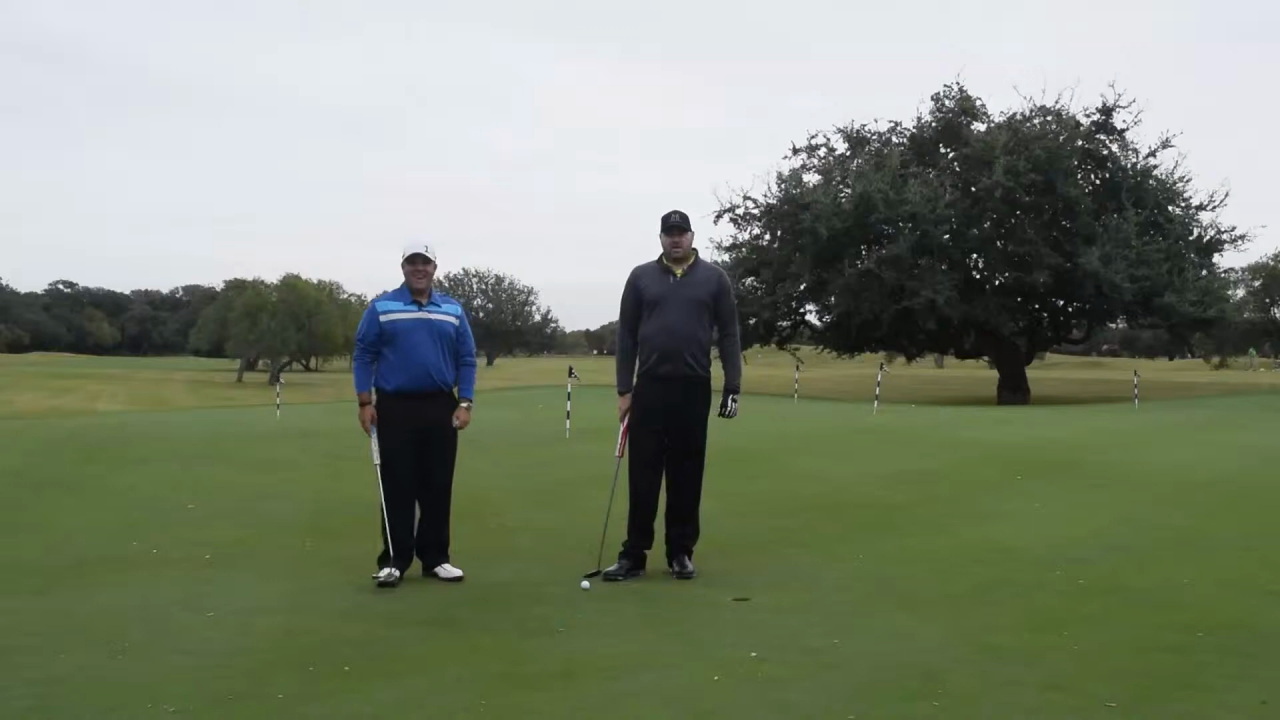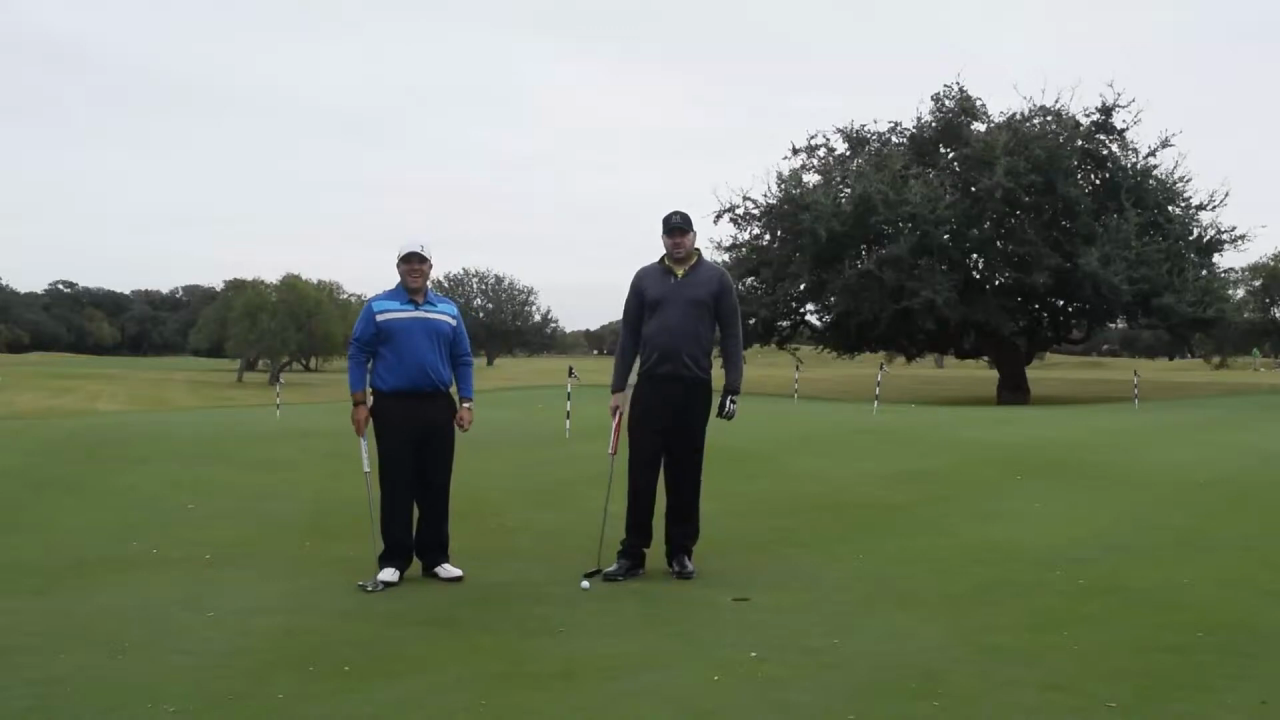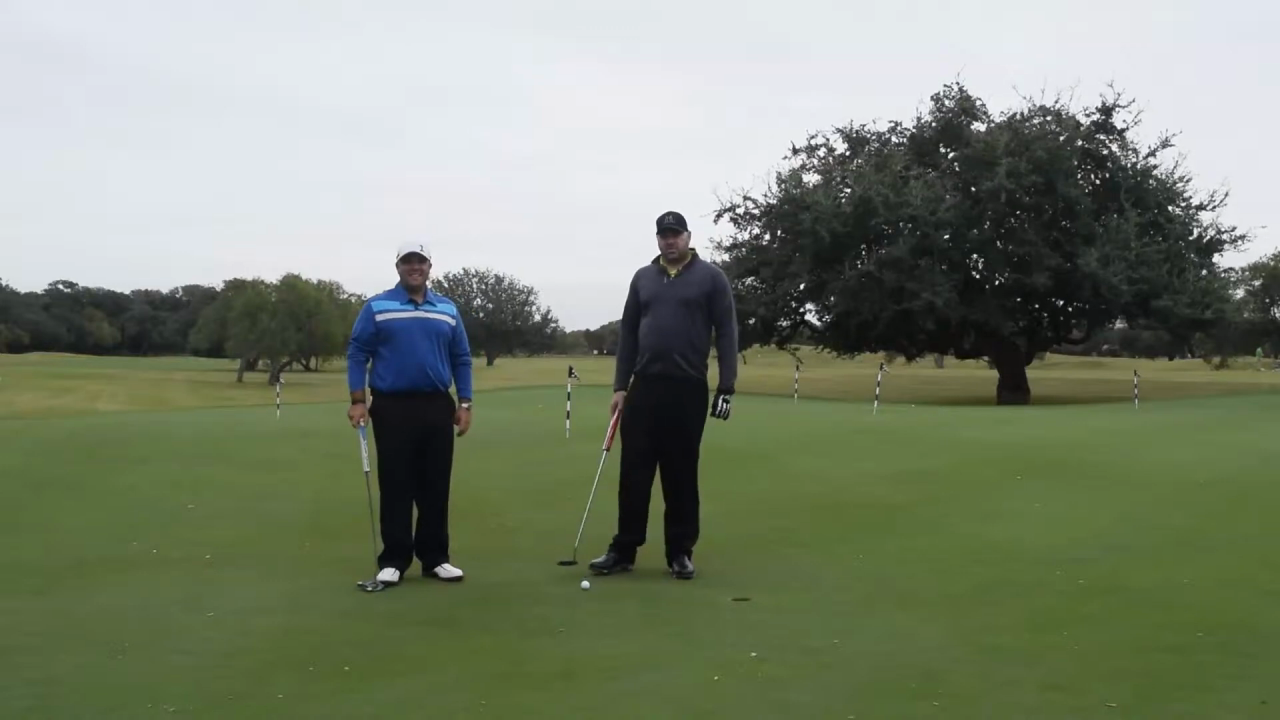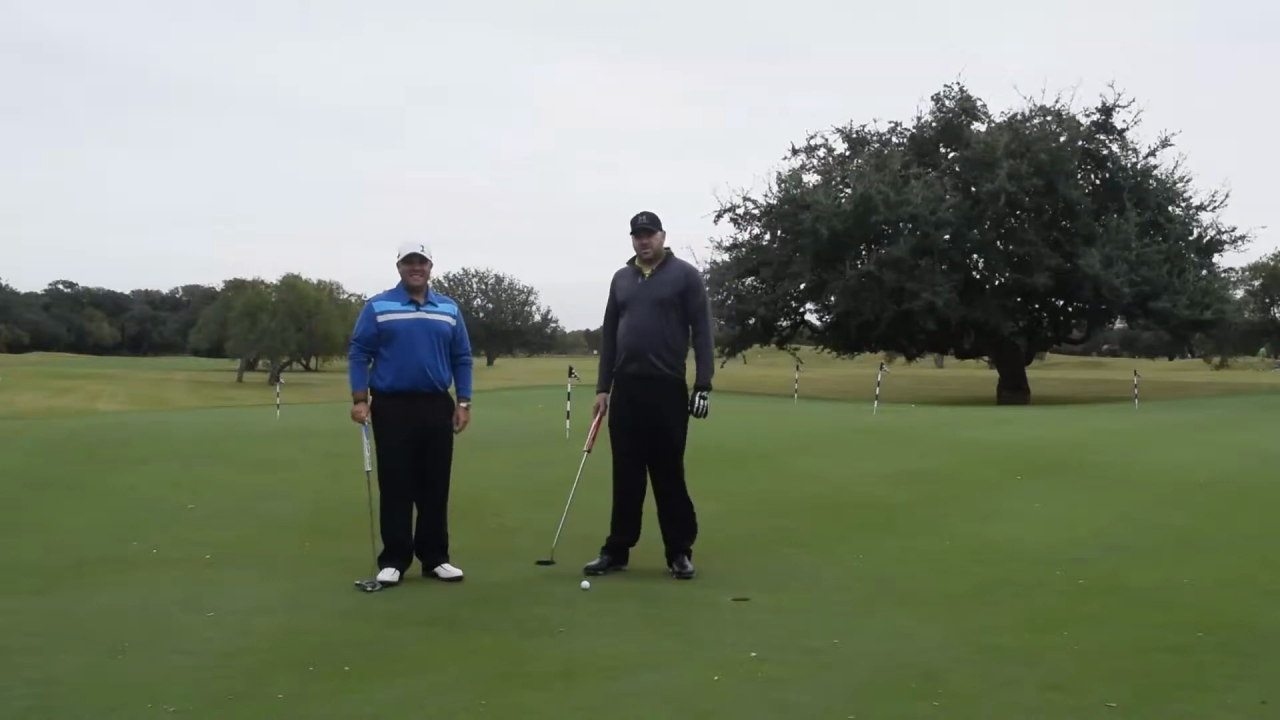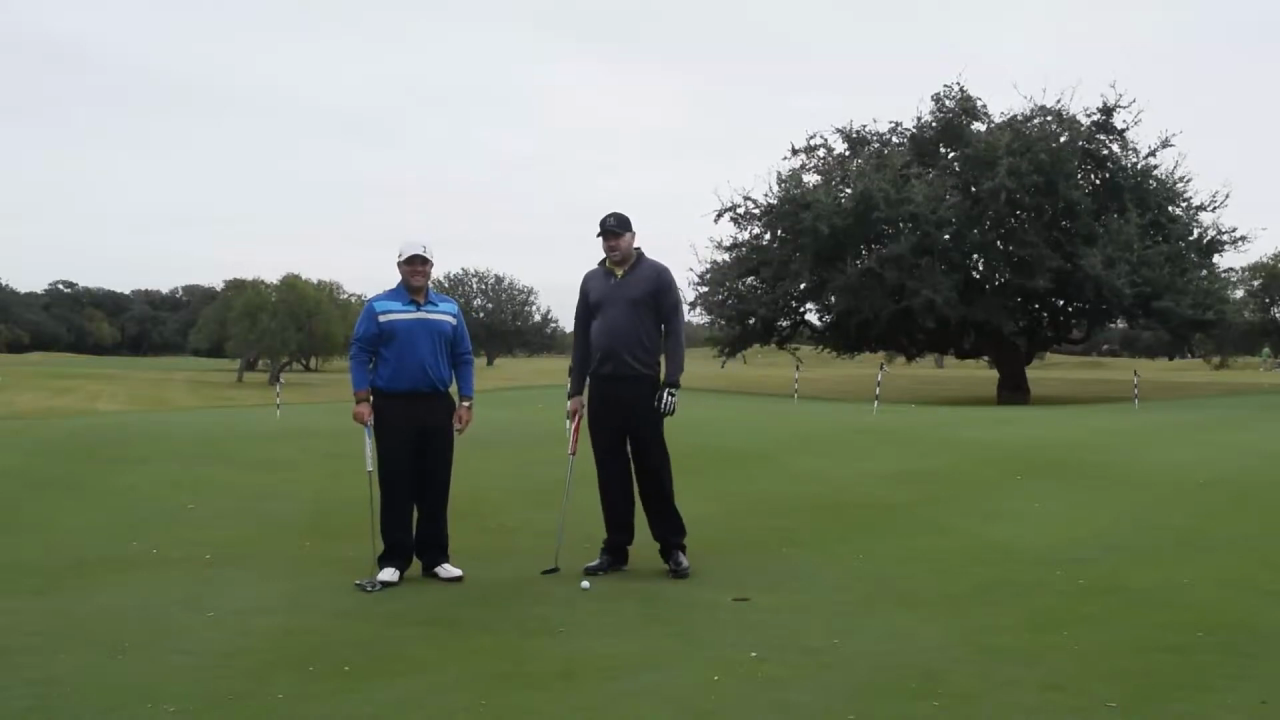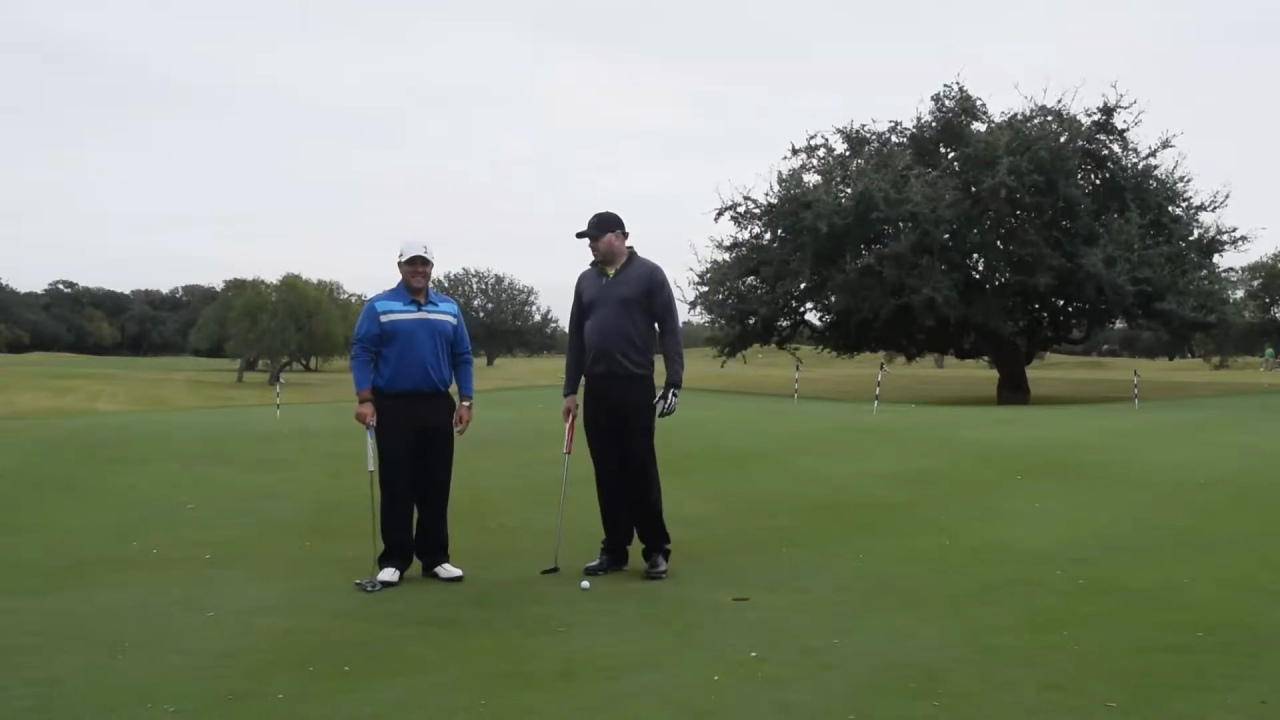
dt=0.4s
person 1, frame 1
left shoulder: (714, 278)
right shoulder: (641, 277)
left elbow: (729, 334)
right elbow: (626, 336)
left wrist: (732, 387)
right wrist: (624, 389)
left hip: (694, 388)
right hip: (650, 387)
left knee: (687, 474)
right knee: (643, 473)
left ankle: (681, 551)
right ankle: (634, 553)
person 1, frame 2
left shoulder: (716, 278)
right shoulder: (645, 277)
left elbow: (731, 335)
right elbow: (629, 334)
left wrist: (732, 388)
right wrist: (618, 387)
left hip: (694, 389)
right hip: (650, 387)
left knee: (685, 474)
right knee: (641, 472)
left ankle: (680, 551)
right ankle: (632, 553)
person 1, frame 3
left shoulder: (711, 277)
right shoulder: (643, 277)
left elbow: (726, 334)
right elbow: (628, 333)
left wrist: (726, 388)
right wrist: (620, 386)
left hip: (688, 389)
right hip: (644, 386)
left knee: (681, 473)
right knee: (634, 469)
left ankle: (680, 551)
right ankle: (623, 548)
person 1, frame 4
left shoulder: (685, 275)
right shoulder: (621, 279)
left elbow: (702, 332)
right elbow: (609, 335)
left wrist: (703, 384)
right wrist: (603, 387)
left hip: (667, 387)
right hip: (626, 387)
left knee: (669, 471)
right knee: (626, 471)
left ankle: (679, 551)
right ankle: (617, 549)
person 1, frame 5
left shoulder: (656, 275)
right shoulder: (592, 280)
left elbow: (674, 331)
right elbow: (581, 337)
left wrist: (671, 382)
right wrist: (576, 390)
left hip: (643, 386)
right hip: (602, 388)
left knee: (653, 468)
right knee: (610, 471)
left ankle: (673, 546)
right ankle: (615, 548)
person 1, frame 6
left shoulder: (648, 274)
right shoulder: (586, 280)
left elbow: (669, 330)
right elbow: (576, 337)
left wrist: (674, 382)
right wrist: (570, 389)
left hip: (636, 385)
right hip: (597, 387)
left knee: (640, 469)
right knee: (607, 471)
left ankle: (656, 549)
right ankle: (615, 549)
person 2, frame 1
left shoulder: (453, 310)
right shoulder: (381, 307)
left elbow: (466, 360)
right elbow: (363, 356)
left wrist: (464, 404)
right wrist: (365, 402)
left hip: (440, 407)
right hip: (395, 407)
left knee: (438, 486)
right knee: (397, 486)
left ankle: (435, 557)
right ankle: (394, 560)
person 2, frame 2
left shoulder: (449, 310)
right shoulder: (377, 307)
left elbow: (462, 359)
right elbow: (358, 355)
left wrist: (466, 403)
right wrist: (359, 402)
left hip: (438, 407)
right hip: (393, 407)
left knee: (436, 486)
right knee: (396, 486)
left ankle: (435, 557)
right ankle: (393, 560)
person 2, frame 3
left shoulder: (448, 310)
right shoulder: (376, 307)
left elbow: (462, 359)
right elbow: (357, 354)
left wrist: (464, 403)
right wrist: (358, 400)
left hip: (437, 407)
right hip: (392, 407)
left knee: (436, 487)
right knee: (395, 486)
left ankle: (435, 557)
right ankle: (394, 560)
person 2, frame 4
left shoulder: (449, 309)
right shoulder: (377, 307)
left elbow: (462, 359)
right elbow: (359, 354)
left wrist: (463, 402)
right wrist: (360, 398)
left hip: (436, 406)
right hip: (392, 406)
left knee: (435, 487)
right knee: (395, 487)
left ankle: (435, 557)
right ankle: (393, 560)
person 2, frame 5
left shoulder: (449, 309)
right shoulder: (378, 307)
left elbow: (463, 357)
right elbow: (359, 354)
left wrist: (465, 401)
right wrist: (362, 399)
left hip: (437, 406)
right hip: (393, 406)
left knee: (435, 486)
right knee: (396, 487)
left ankle: (435, 557)
right ankle: (394, 560)
person 2, frame 6
left shoulder: (449, 308)
right shoulder: (378, 306)
left elbow: (463, 357)
right elbow: (361, 354)
left wrist: (465, 401)
right wrist: (365, 399)
left hip: (438, 406)
right hip: (393, 406)
left knee: (436, 486)
right knee: (396, 486)
left ankle: (435, 557)
right ankle: (394, 560)
